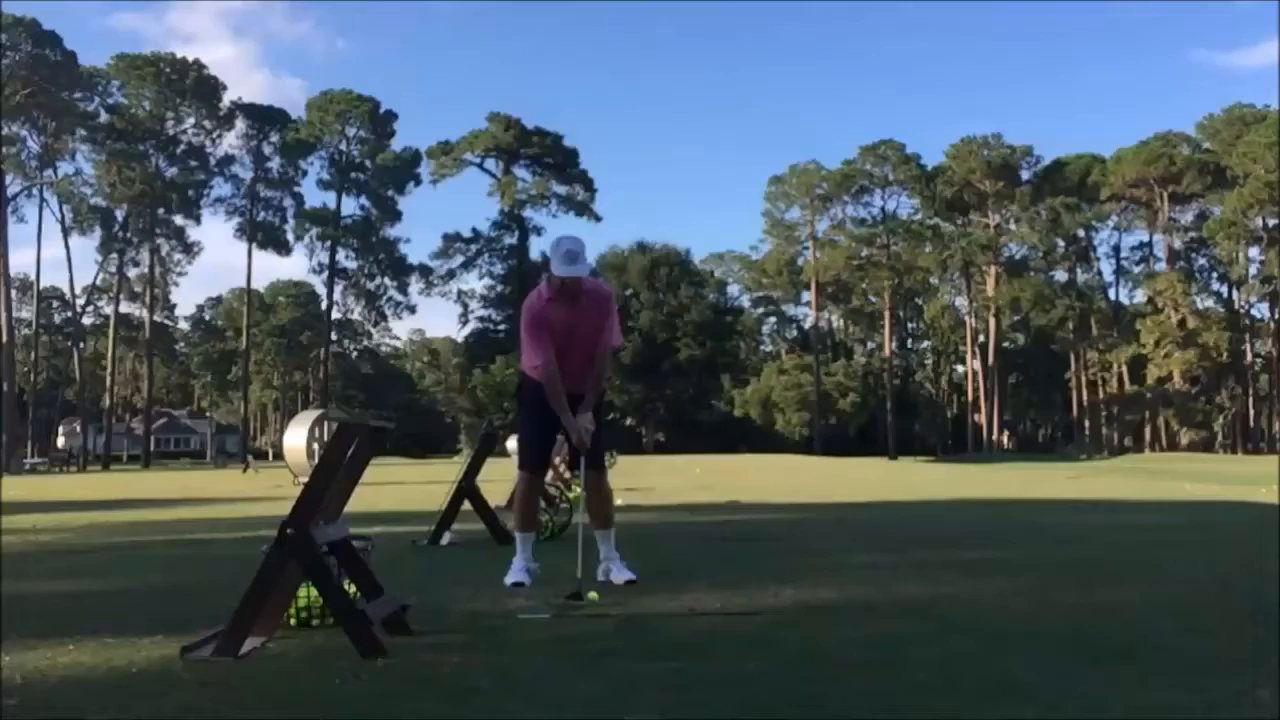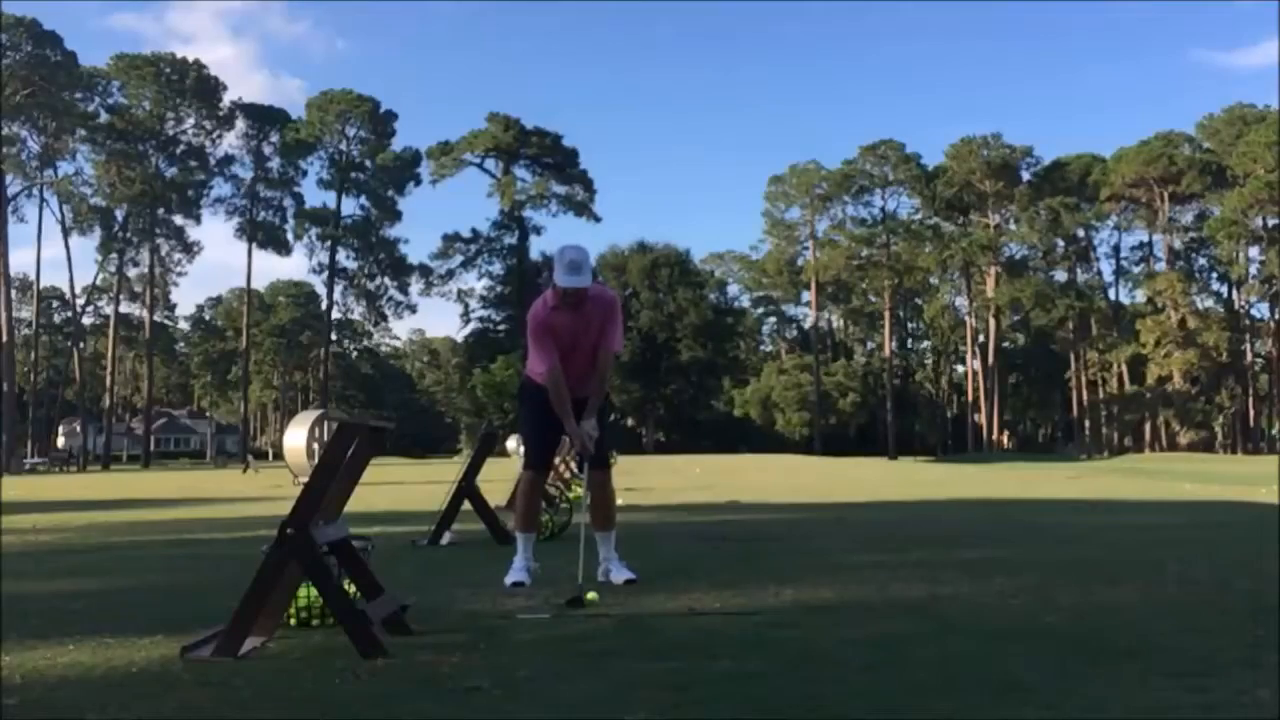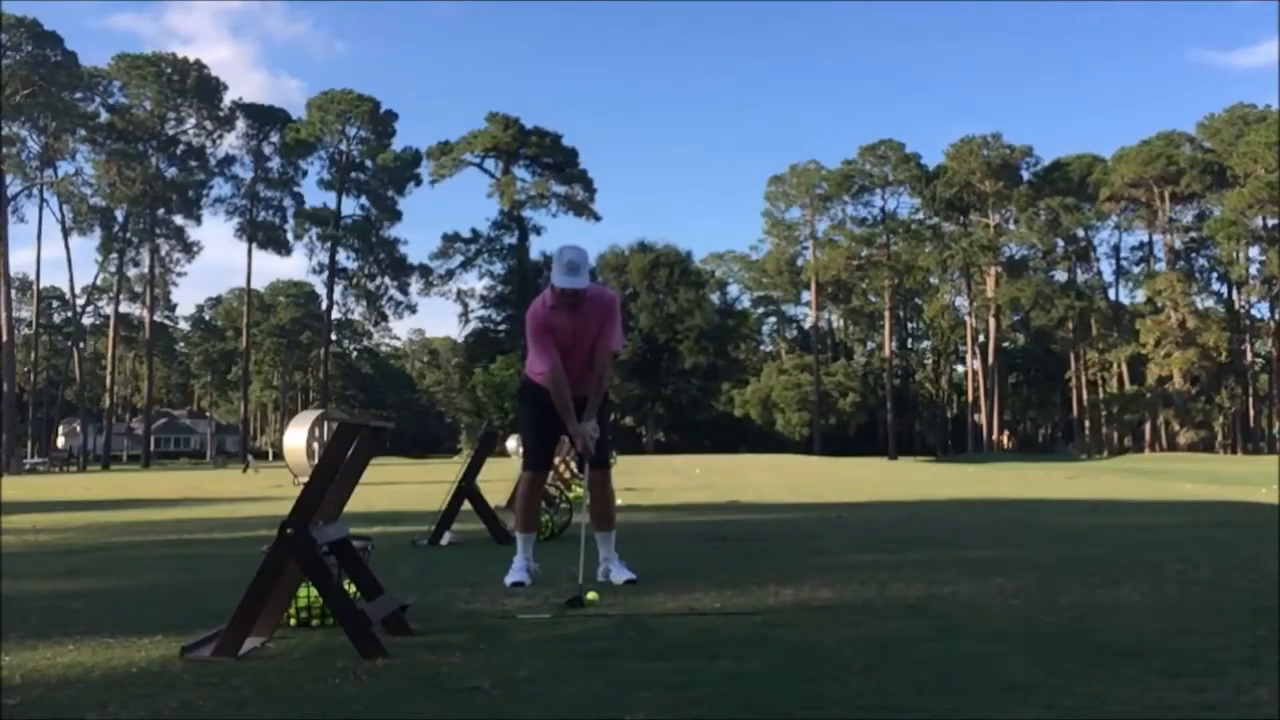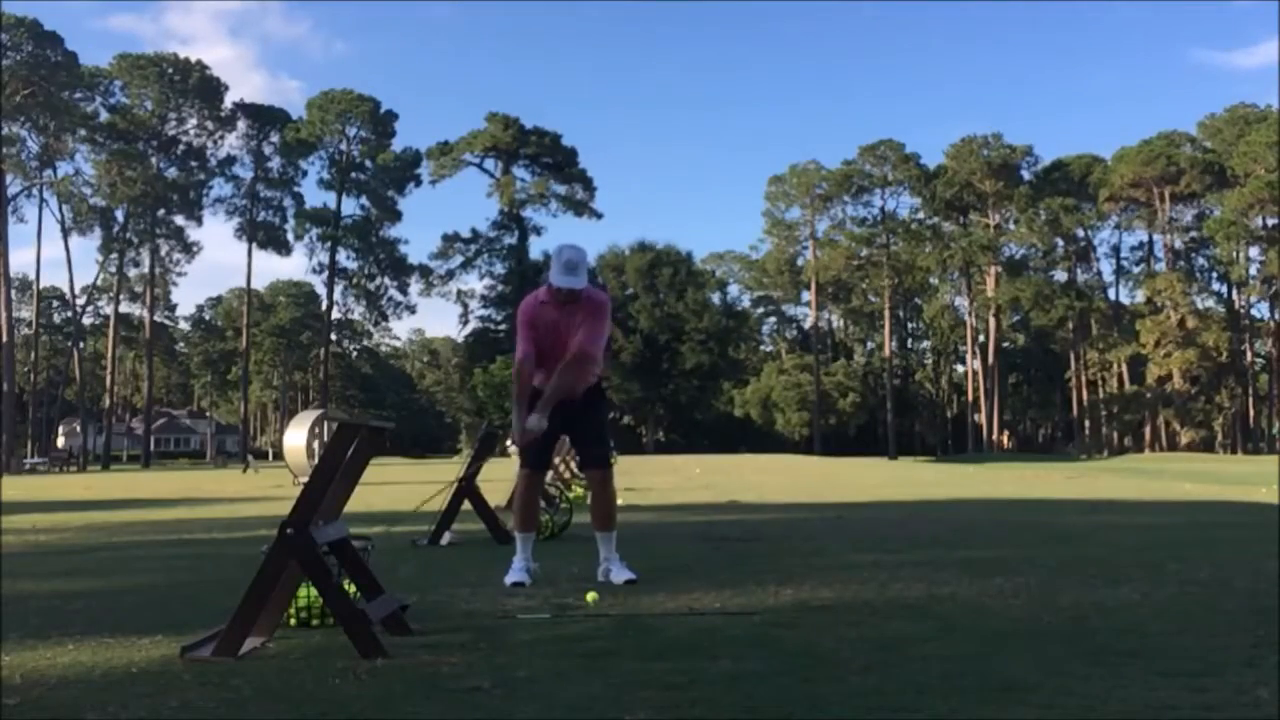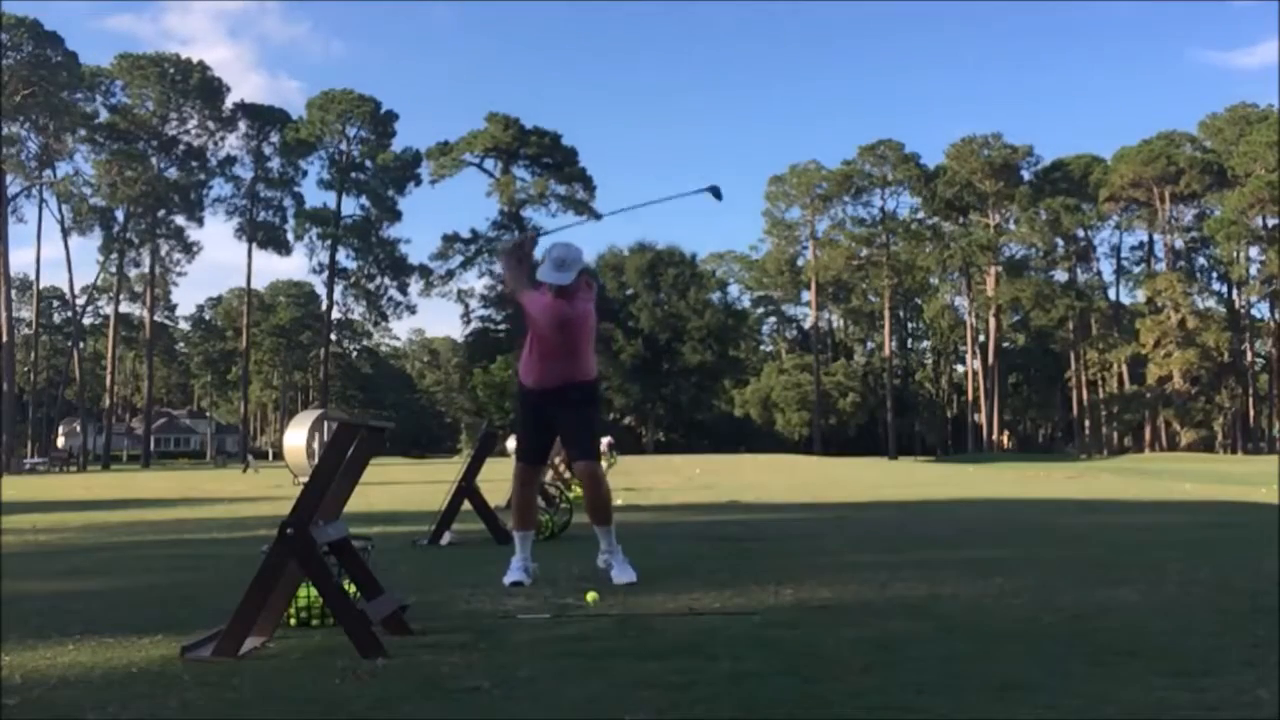
dt=0.5s
person 1, frame 1
left shoulder: (602, 297)
right shoulder: (534, 306)
left elbow: (602, 357)
right elbow: (546, 368)
left wrist: (586, 411)
right wrist: (567, 421)
left hip: (585, 392)
right hip: (538, 391)
left knee: (595, 474)
right knee: (530, 473)
left ankle: (609, 560)
right ankle: (522, 561)
person 1, frame 2
left shoulder: (608, 303)
right shoulder: (540, 314)
left elbow: (604, 364)
right elbow: (553, 375)
left wrist: (590, 417)
right wrist: (571, 428)
left hip: (590, 395)
right hip: (543, 394)
left knee: (600, 475)
right knee: (534, 473)
left ankle: (608, 560)
right ankle: (523, 560)
person 1, frame 3
left shoulder: (606, 302)
right shoulder: (538, 313)
left elbow: (603, 363)
right elbow: (554, 374)
left wrist: (590, 417)
right wrist: (573, 428)
left hip: (589, 394)
right hip: (542, 394)
left knee: (600, 475)
right knee: (533, 474)
left ankle: (609, 560)
right ankle: (523, 560)
person 1, frame 4
left shoulder: (598, 305)
right shoulder: (531, 307)
left elbow: (574, 364)
right elbow: (524, 364)
left wrist: (542, 415)
right wrist: (518, 415)
left hip: (584, 396)
right hip: (537, 393)
left knee: (601, 476)
right knee: (529, 475)
left ankle: (609, 560)
right ankle: (522, 560)
person 1, frame 5
left shoulder: (565, 312)
right shoulder: (579, 287)
left elbow: (519, 288)
left wrist: (508, 256)
right wrist: (524, 254)
left hip: (574, 396)
right hip: (534, 392)
left knee: (589, 472)
right knee: (525, 475)
left ankle: (610, 552)
right ankle: (521, 559)
